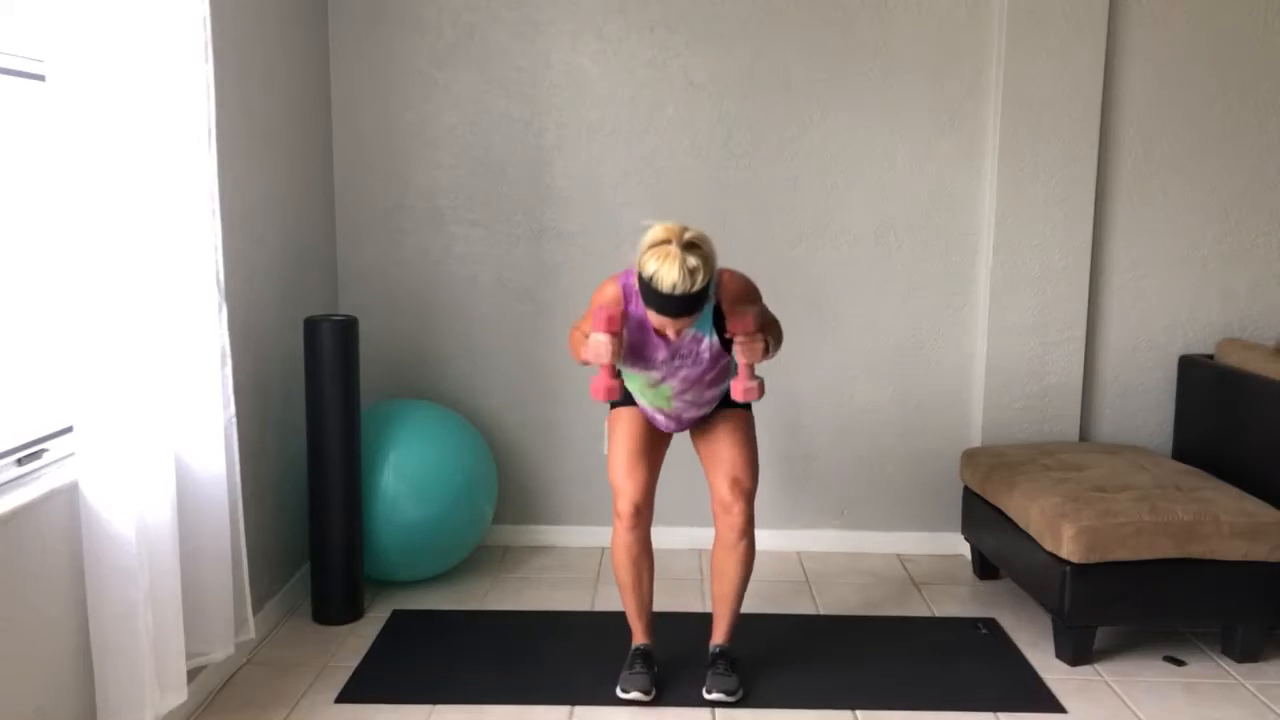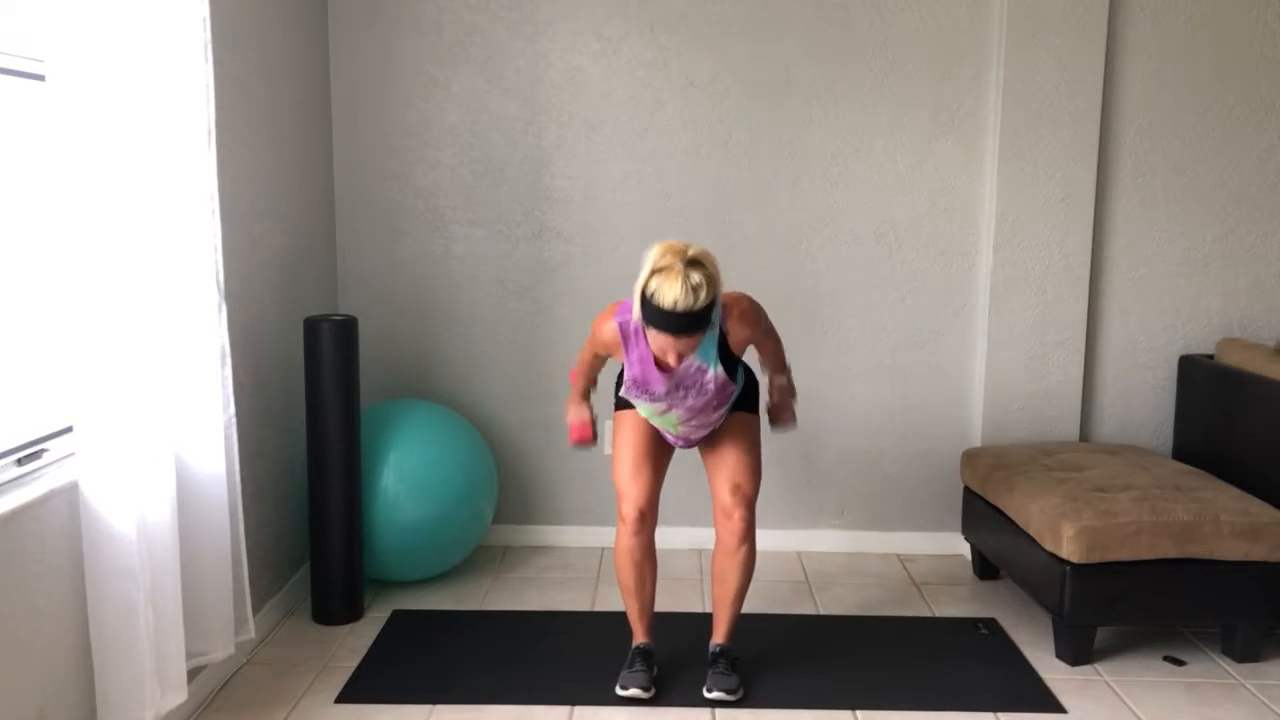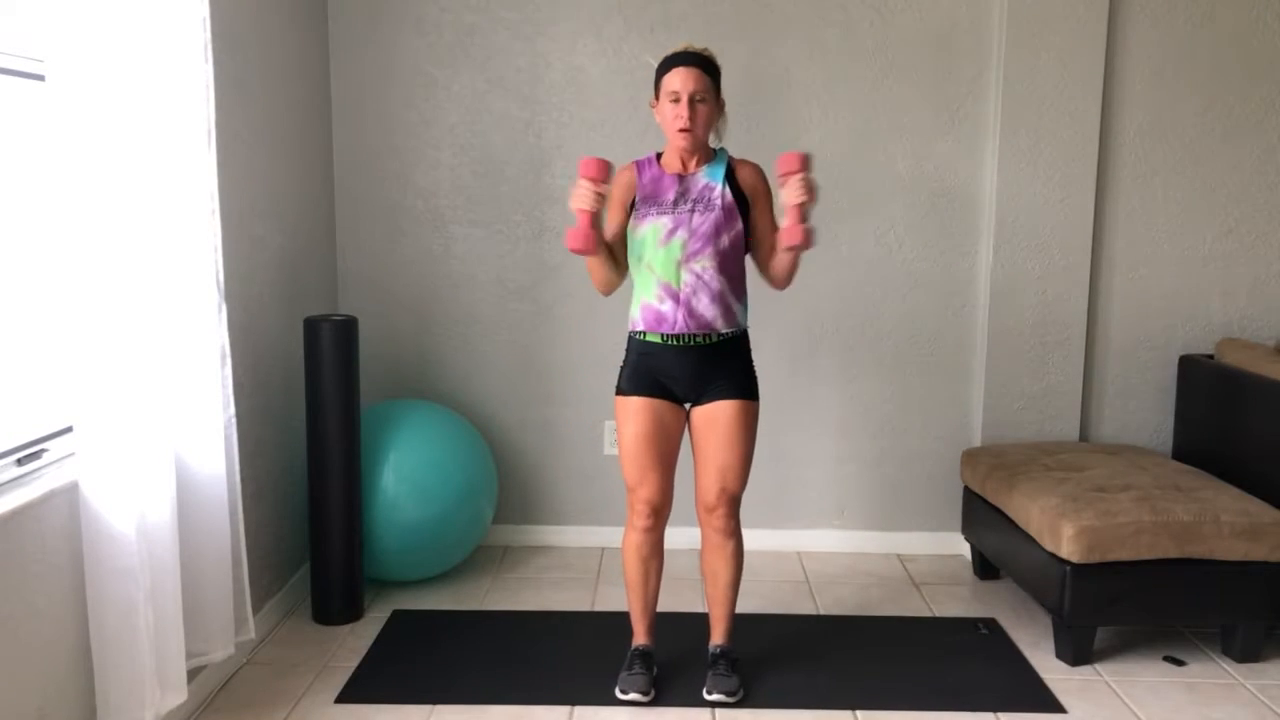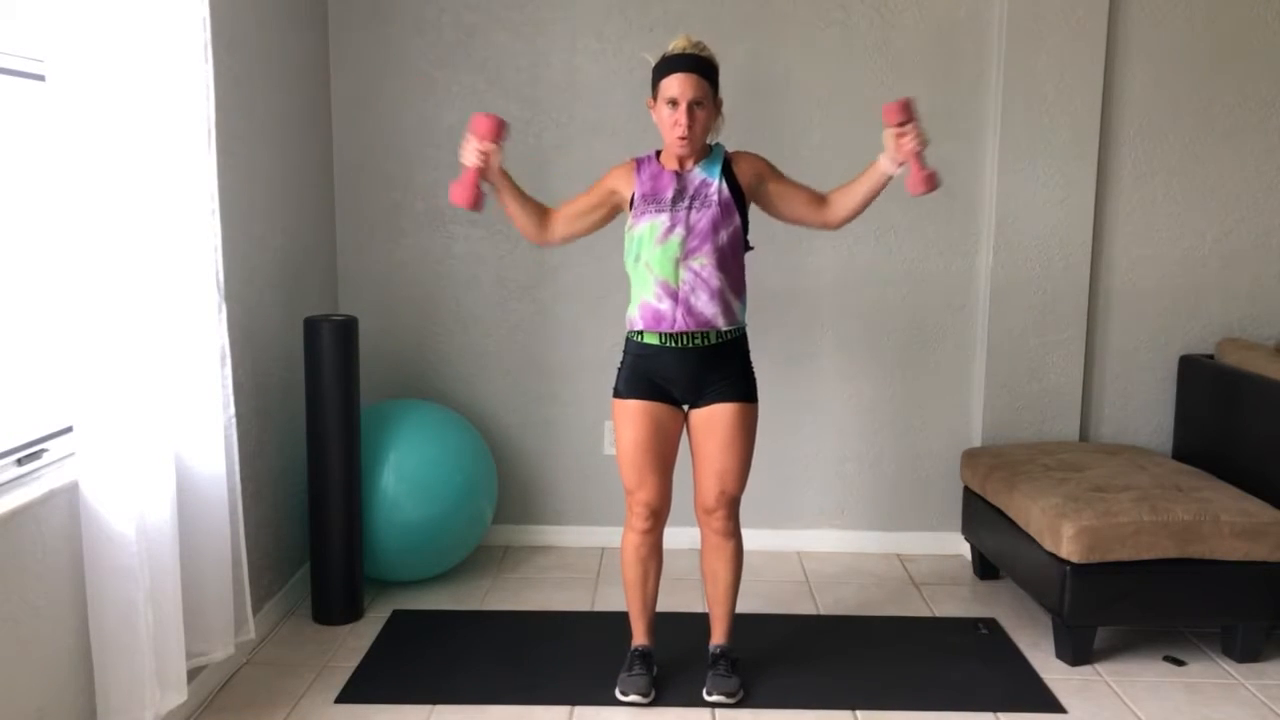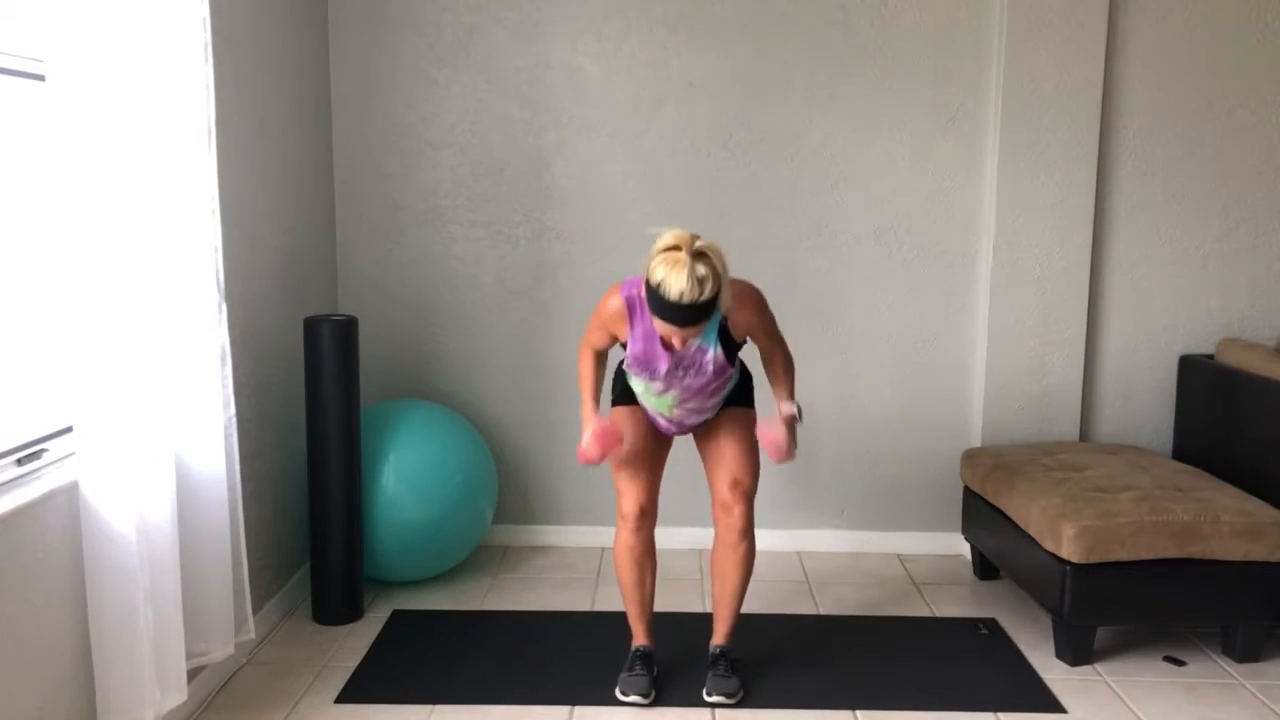
dt=1s
person 1, frame 1
left shoulder: (734, 290)
right shoulder: (615, 295)
left elbow: (771, 325)
right elbow: (578, 335)
left wrist: (763, 344)
right wrist: (591, 347)
left hip: (720, 400)
right hip: (638, 398)
left knee: (735, 508)
right knee: (630, 509)
left ankle: (720, 648)
right ankle: (641, 647)
person 1, frame 2
left shoulder: (738, 318)
right shoulder: (615, 326)
left elbow: (770, 349)
right elbow: (590, 356)
left wrist: (782, 387)
right wrist: (577, 401)
left hip: (727, 410)
right hip: (647, 412)
left knee: (737, 514)
right knee: (634, 514)
left ankle: (721, 649)
right ankle: (641, 647)
person 1, frame 3
left shoulder: (744, 178)
right shoulder: (630, 180)
left elbow: (780, 275)
right elbow: (605, 281)
right wrist: (587, 221)
left hip: (723, 362)
right hip: (649, 360)
left knee: (720, 509)
right knee: (645, 508)
left ankle: (720, 649)
right ankle: (641, 647)
person 1, frame 4
left shoulder: (743, 172)
right shoulder: (628, 179)
left elbow: (830, 213)
right elbow: (546, 232)
left wrist: (888, 163)
right wrist: (494, 177)
left hip: (721, 363)
right hip: (647, 361)
left knee: (719, 512)
right knee: (644, 512)
left ankle: (720, 649)
right ankle: (641, 648)
person 1, frame 5
left shoulder: (742, 303)
right shoulder: (619, 304)
left elbow: (773, 347)
right elbow: (591, 349)
left wrist: (787, 409)
right wrist: (591, 417)
left hip: (723, 399)
right hip: (641, 398)
left knee: (735, 509)
right knee: (634, 512)
left ankle: (720, 650)
right ankle: (640, 648)
